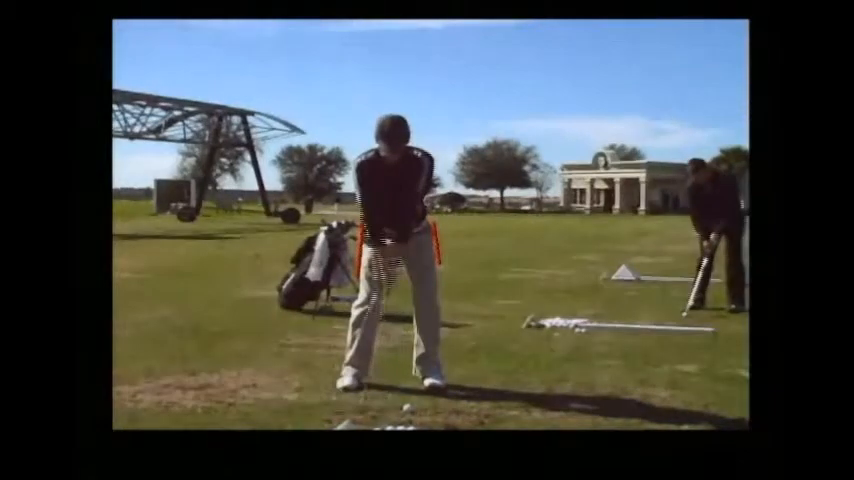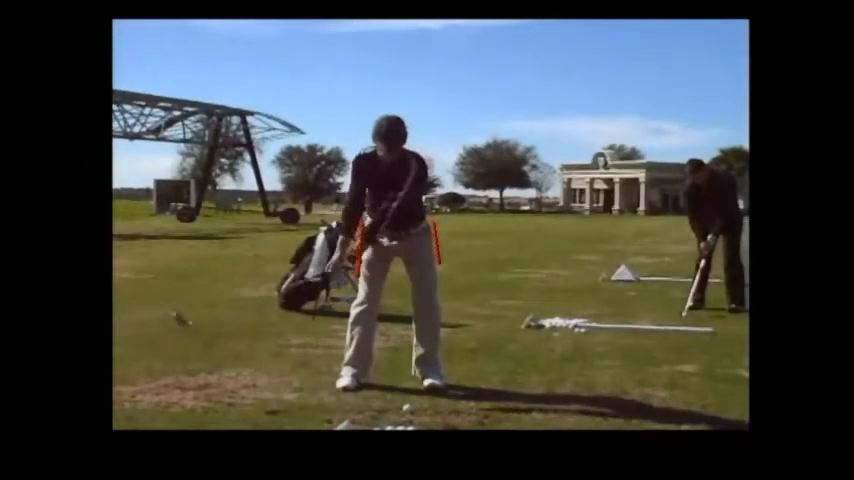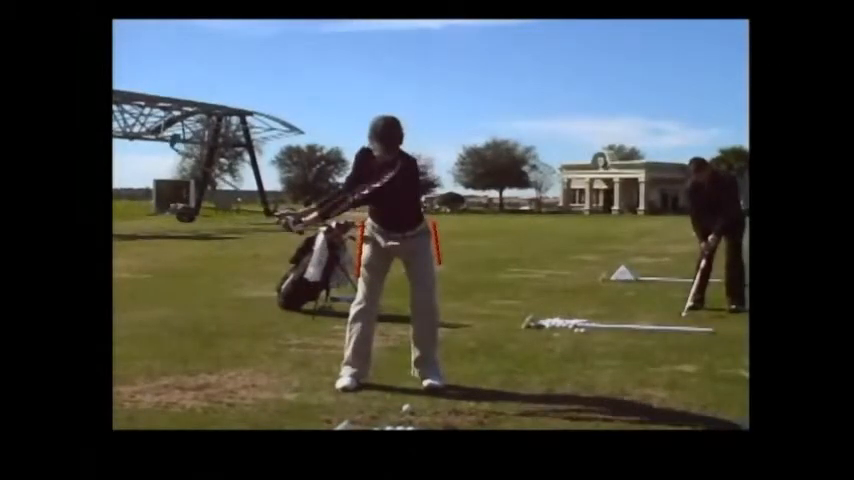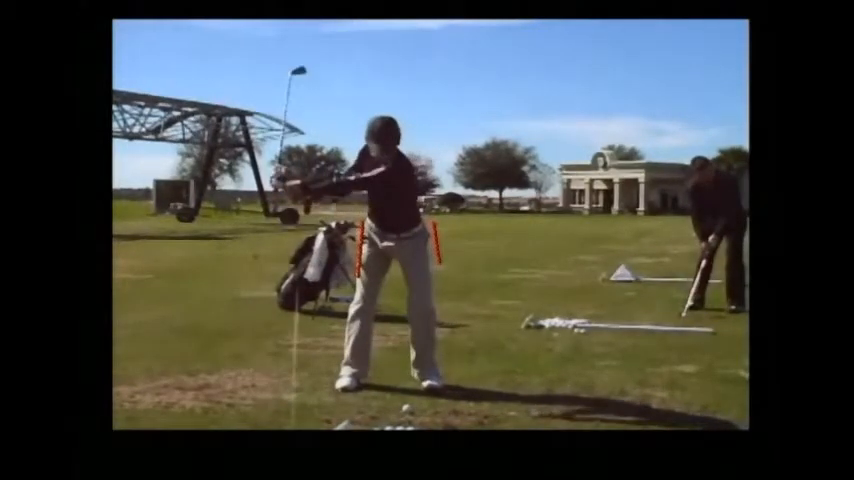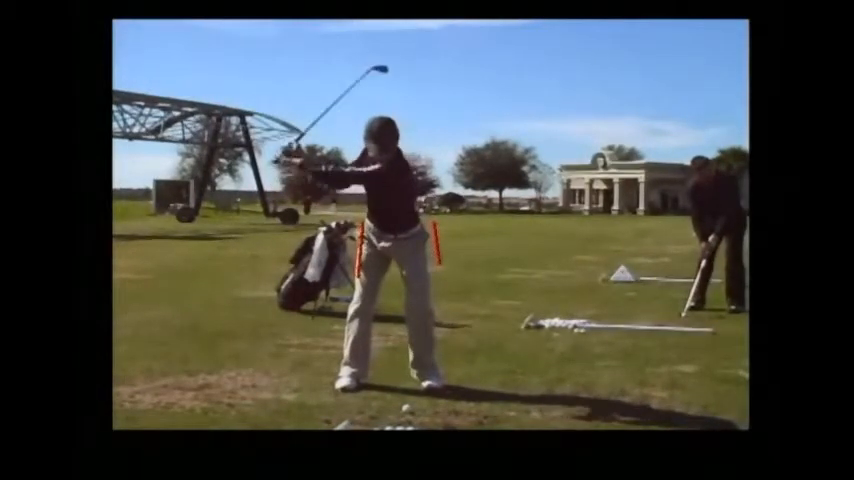
dt=0.5s
person 1, frame 1
left shoulder: (422, 161)
right shoulder: (365, 164)
left elbow: (412, 206)
right elbow: (369, 212)
left wrist: (397, 253)
right wrist: (380, 257)
left hip: (415, 233)
right hip: (379, 235)
left knee: (427, 299)
right knee: (367, 299)
left ankle: (429, 367)
right ankle: (354, 368)
person 1, frame 2
left shoulder: (416, 165)
right shoulder: (363, 161)
left elbow: (396, 207)
right elbow: (354, 203)
left wrist: (362, 245)
right wrist: (342, 246)
left hip: (414, 234)
right hip: (377, 234)
left knee: (427, 300)
right knee: (365, 300)
left ankle: (429, 367)
right ankle: (354, 368)
person 1, frame 3
left shoulder: (406, 167)
right shoulder: (366, 157)
left elbow: (367, 196)
right elbow: (350, 189)
left wrist: (321, 212)
right wrist: (317, 209)
left hip: (413, 236)
right hip: (378, 233)
left knee: (425, 302)
right knee: (365, 300)
left ankle: (428, 368)
right ankle: (353, 368)
person 1, frame 4
left shoulder: (399, 168)
right shoulder: (367, 154)
left elbow: (354, 184)
right elbow: (347, 182)
left wrist: (306, 188)
right wrist: (307, 187)
left hip: (409, 238)
right hip: (375, 233)
left knee: (421, 303)
right knee: (362, 301)
left ankle: (426, 370)
right ankle: (352, 369)
person 1, frame 5
left shoulder: (394, 169)
right shoulder: (372, 155)
left elbow: (347, 178)
right elbow: (341, 178)
left wrist: (305, 166)
right wrist: (307, 163)
left hip: (406, 238)
right hip: (374, 234)
left knee: (419, 304)
right knee: (361, 302)
left ankle: (426, 370)
right ankle: (351, 369)
person 2, frame 1
left shoulder: (728, 180)
right shoulder: (693, 187)
left elbow: (732, 210)
right elbow: (695, 214)
left wrist: (718, 232)
right wrist: (704, 238)
left hip: (732, 221)
right hip: (708, 223)
left knee: (733, 259)
right knee: (704, 259)
left ankle: (736, 301)
right ankle: (698, 299)
person 2, frame 2
left shoulder: (726, 180)
right shoulder: (691, 187)
left elbow: (728, 211)
right elbow: (693, 215)
left wrist: (715, 234)
right wrist: (701, 239)
left hip: (730, 221)
right hip: (706, 223)
left knee: (731, 259)
right knee: (702, 259)
left ankle: (736, 301)
right ankle: (697, 299)
person 2, frame 3
left shoulder: (727, 181)
right shoulder: (693, 186)
left elbow: (730, 212)
right elbow: (695, 214)
left wrist: (716, 234)
right wrist: (701, 239)
left hip: (732, 221)
right hip: (709, 223)
left knee: (733, 259)
right knee: (704, 258)
left ankle: (736, 301)
right ankle: (697, 298)
person 2, frame 4
left shoulder: (729, 181)
right shoulder: (694, 186)
left elbow: (731, 212)
right elbow: (696, 214)
left wrist: (717, 234)
right wrist: (702, 238)
left hip: (734, 221)
right hip: (711, 221)
left knee: (733, 259)
right knee: (705, 258)
left ankle: (736, 301)
right ankle: (698, 298)
person 2, frame 5
left shoulder: (729, 181)
right shoulder: (694, 186)
left elbow: (730, 211)
right elbow: (696, 214)
left wrist: (717, 234)
right wrist: (702, 239)
left hip: (733, 221)
right hip: (710, 222)
left knee: (733, 259)
right knee: (705, 258)
left ankle: (736, 301)
right ankle: (698, 299)
